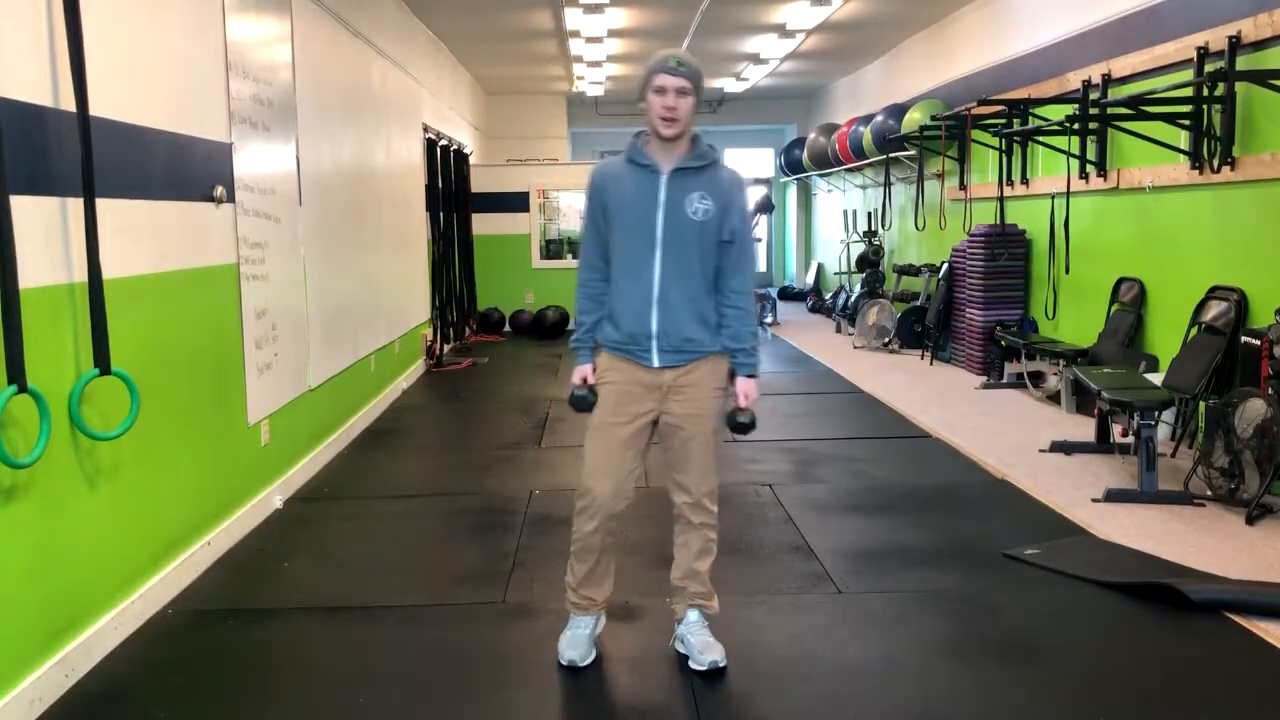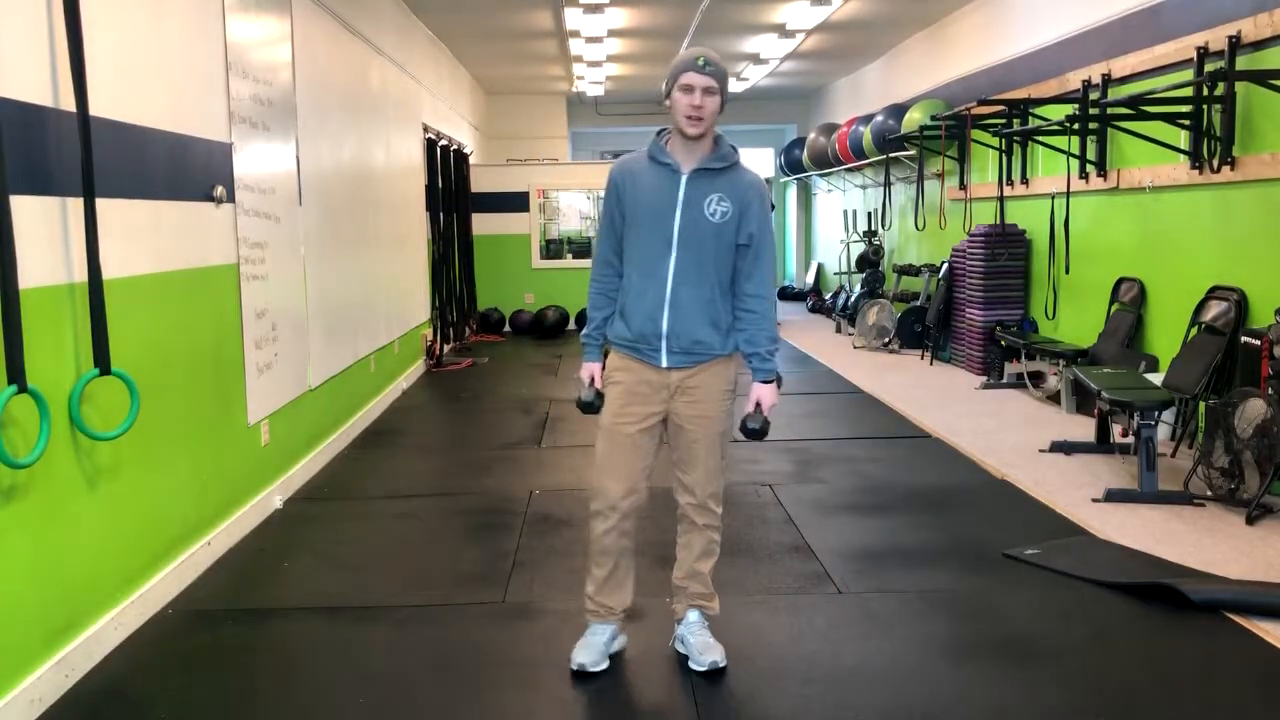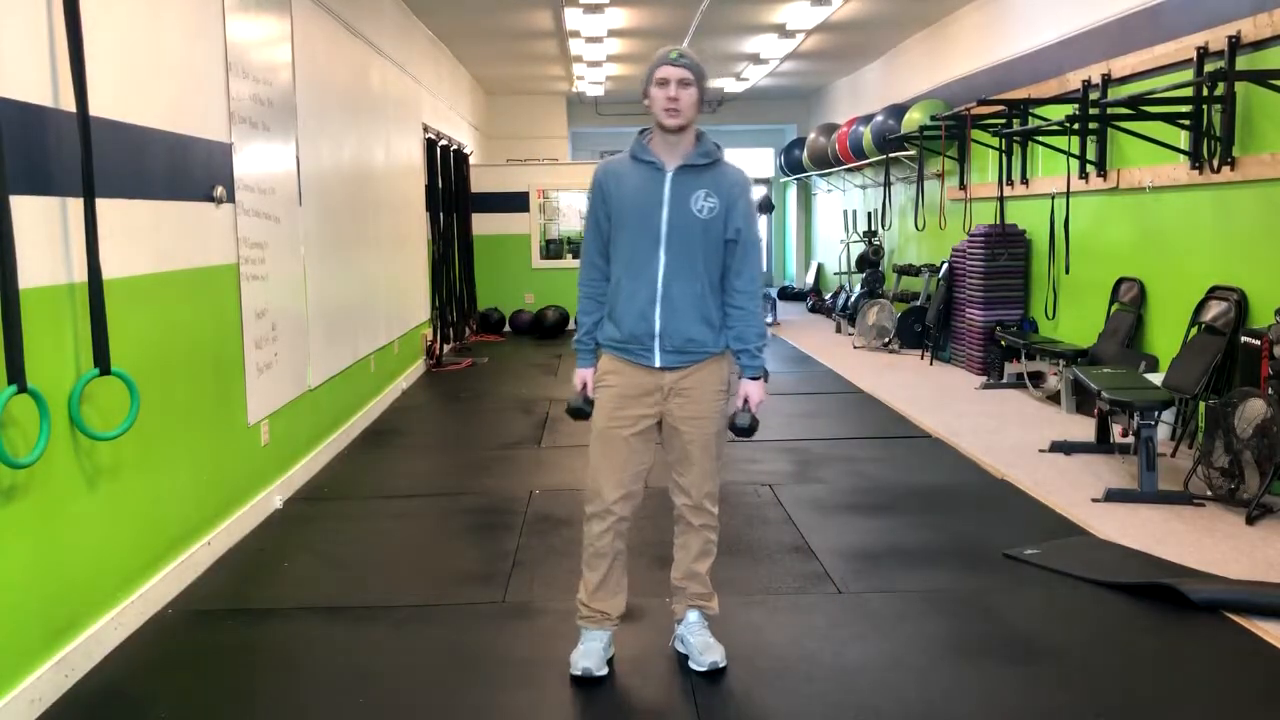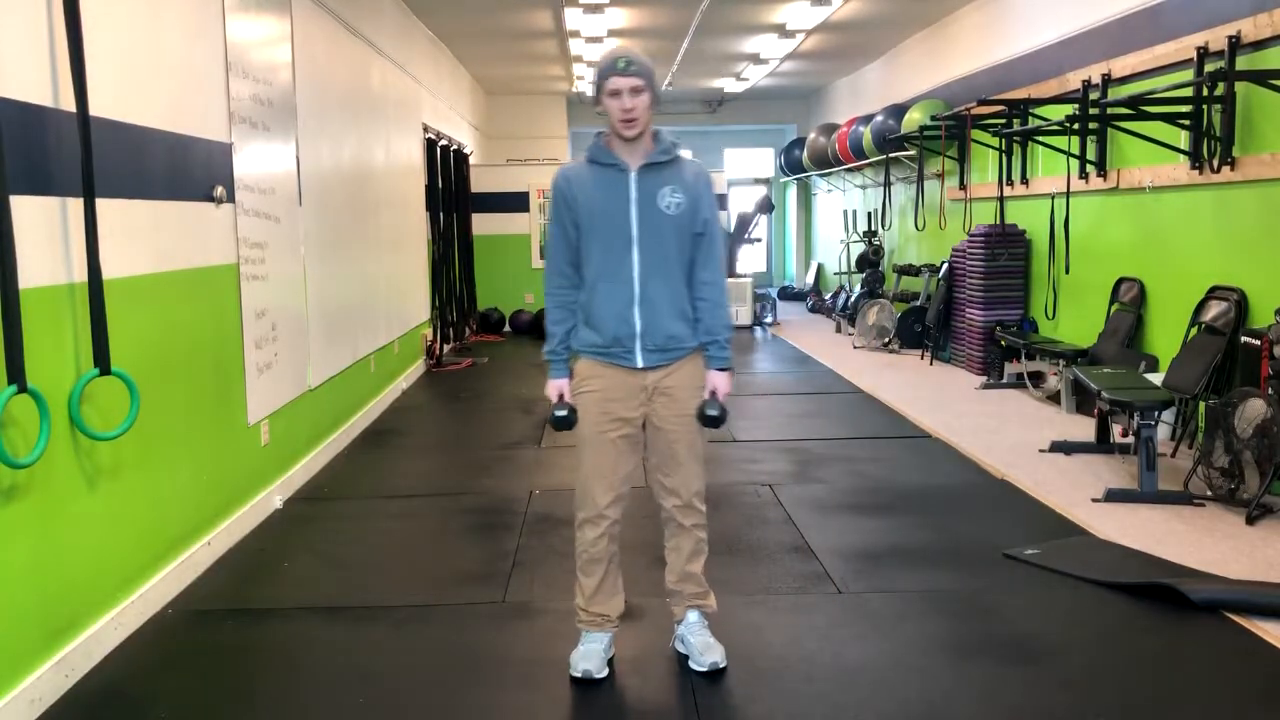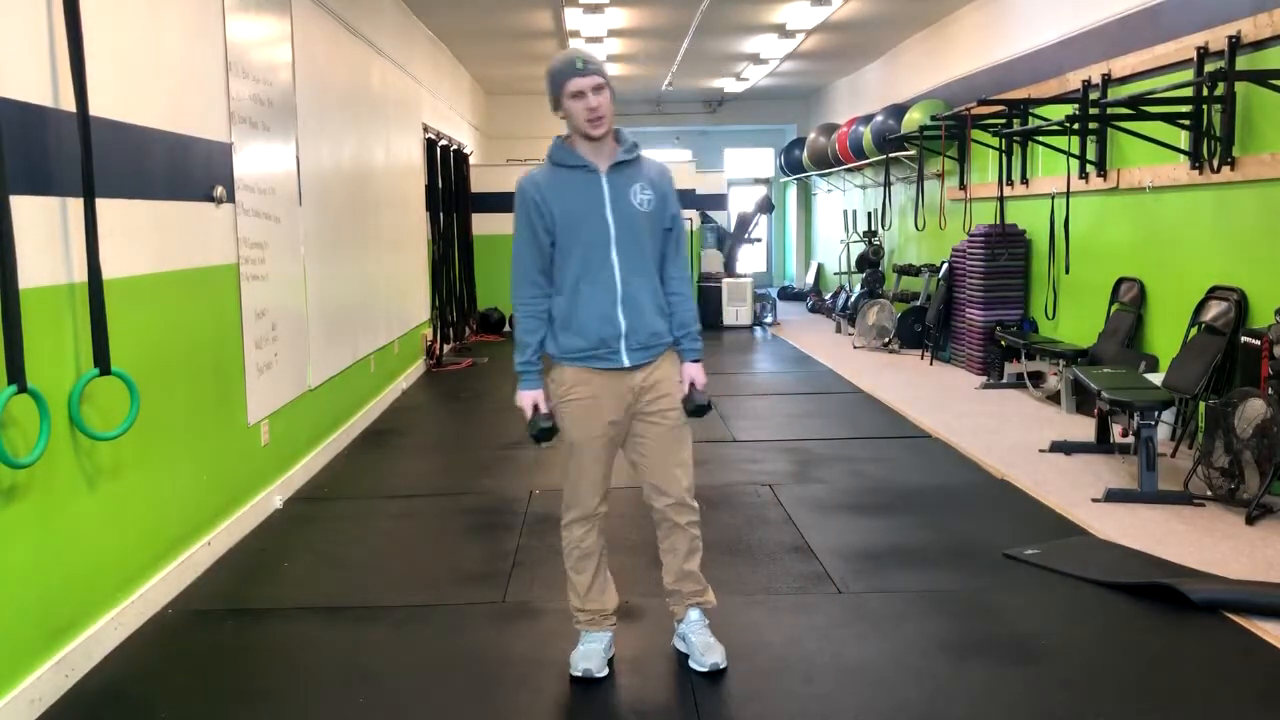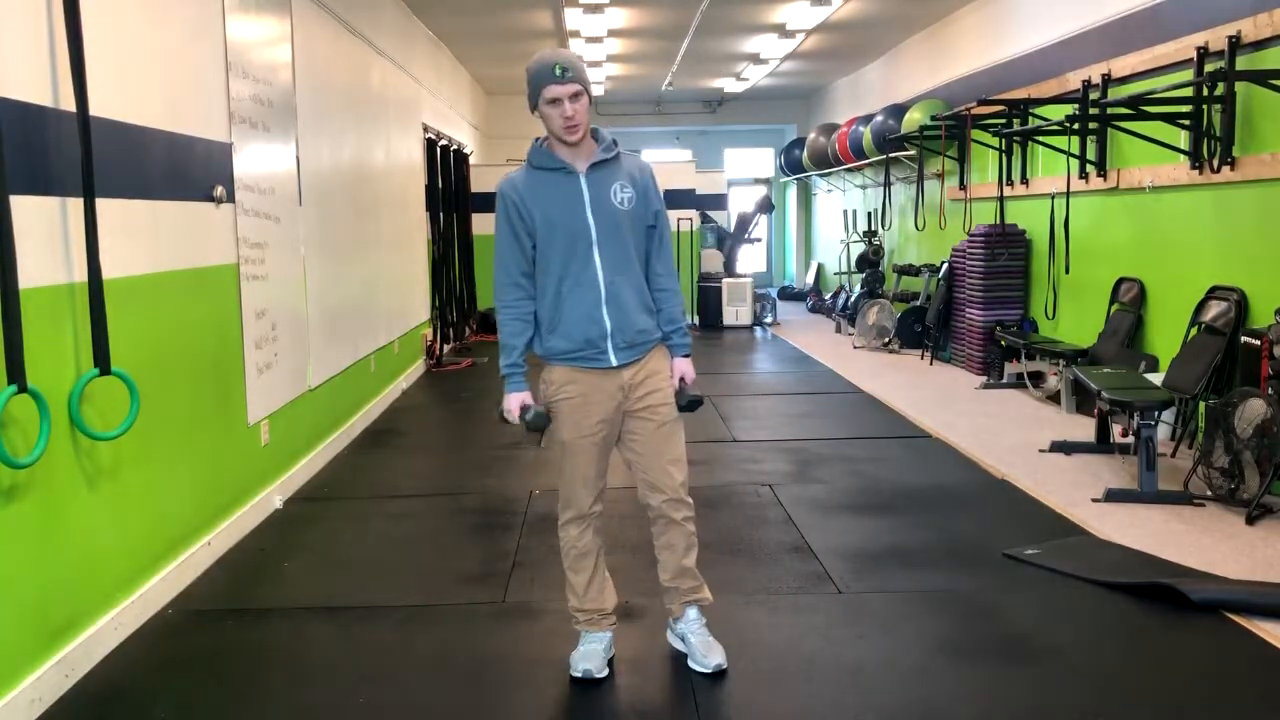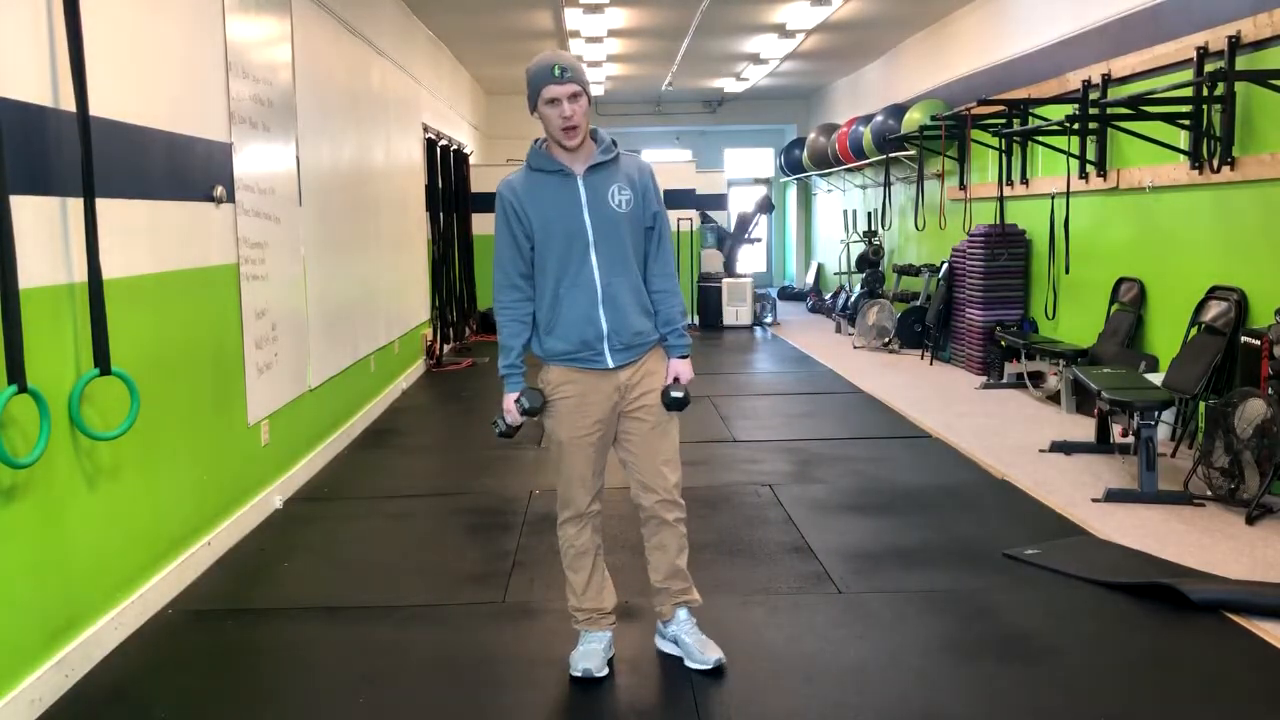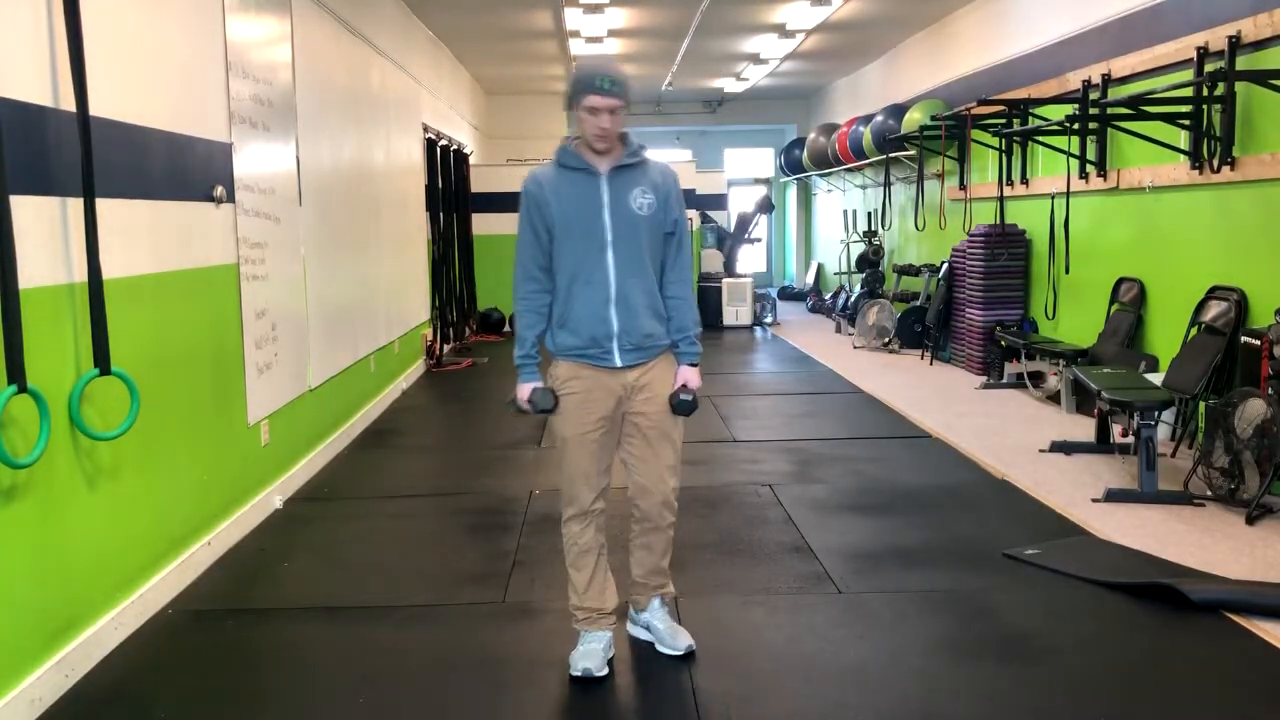
dt=0.4s
person 1, frame 1
left shoulder: (724, 185)
right shoulder: (608, 179)
left elbow: (737, 283)
right elbow: (593, 275)
left wrist: (745, 365)
right wrist: (584, 352)
left hip: (698, 368)
right hip: (622, 365)
left knee: (696, 502)
right knee: (598, 497)
left ankle: (692, 616)
right ankle: (584, 612)
person 1, frame 2
left shoulder: (744, 188)
right shoulder: (627, 176)
left elbow: (756, 287)
right elbow: (606, 270)
left wrist: (765, 371)
right wrist: (592, 348)
left hip: (708, 369)
right hip: (630, 364)
left knee: (701, 503)
right knee: (612, 501)
left ankle: (693, 618)
right ankle: (604, 620)
person 1, frame 3
left shoulder: (729, 183)
right shoulder: (612, 177)
left elbow: (744, 283)
right elbow: (594, 274)
left wrist: (751, 366)
right wrist: (584, 354)
left hip: (700, 368)
right hip: (621, 365)
left knee: (698, 503)
right knee: (607, 503)
left ankle: (693, 618)
right ankle: (596, 626)
person 1, frame 4
left shoulder: (692, 179)
right shoulder: (573, 183)
left elbow: (709, 278)
right elbow: (561, 282)
left wrist: (719, 359)
right wrist: (558, 365)
left hip: (679, 366)
right hip: (601, 369)
left knee: (684, 502)
right knee: (598, 508)
left ankle: (691, 617)
right ankle: (597, 627)
person 1, frame 5
left shoulder: (655, 177)
right shoulder: (539, 187)
left elbow: (676, 273)
right elbow: (530, 289)
left wrist: (691, 352)
right wrist: (528, 375)
left hip: (657, 367)
right hip: (581, 374)
left knee: (676, 500)
right knee: (583, 509)
left ankle: (690, 617)
right ankle: (594, 627)
person 1, frame 6
left shoulder: (636, 174)
right shoulder: (519, 190)
left elbow: (662, 269)
right elbow: (514, 291)
left wrist: (680, 346)
right wrist: (514, 378)
left hip: (648, 364)
right hip: (572, 375)
left knee: (671, 497)
right knee: (579, 509)
left ankle: (687, 617)
right ankle: (594, 629)
person 1, frame 7
left shoulder: (636, 175)
right shoulder: (518, 192)
left elbow: (661, 270)
right elbow: (513, 292)
left wrist: (678, 348)
right wrist: (512, 379)
left hip: (645, 365)
right hip: (569, 375)
left knee: (663, 497)
right knee: (578, 509)
left ankle: (676, 618)
right ankle: (594, 628)
person 1, frame 8
left shoulder: (660, 181)
right shoulder: (543, 186)
left elbow: (678, 277)
right elbow: (533, 284)
left wrist: (689, 355)
right wrist: (527, 367)
left hip: (653, 366)
right hip: (577, 370)
left knee: (656, 500)
right knee: (583, 505)
left ankle: (650, 606)
right ankle: (594, 626)
